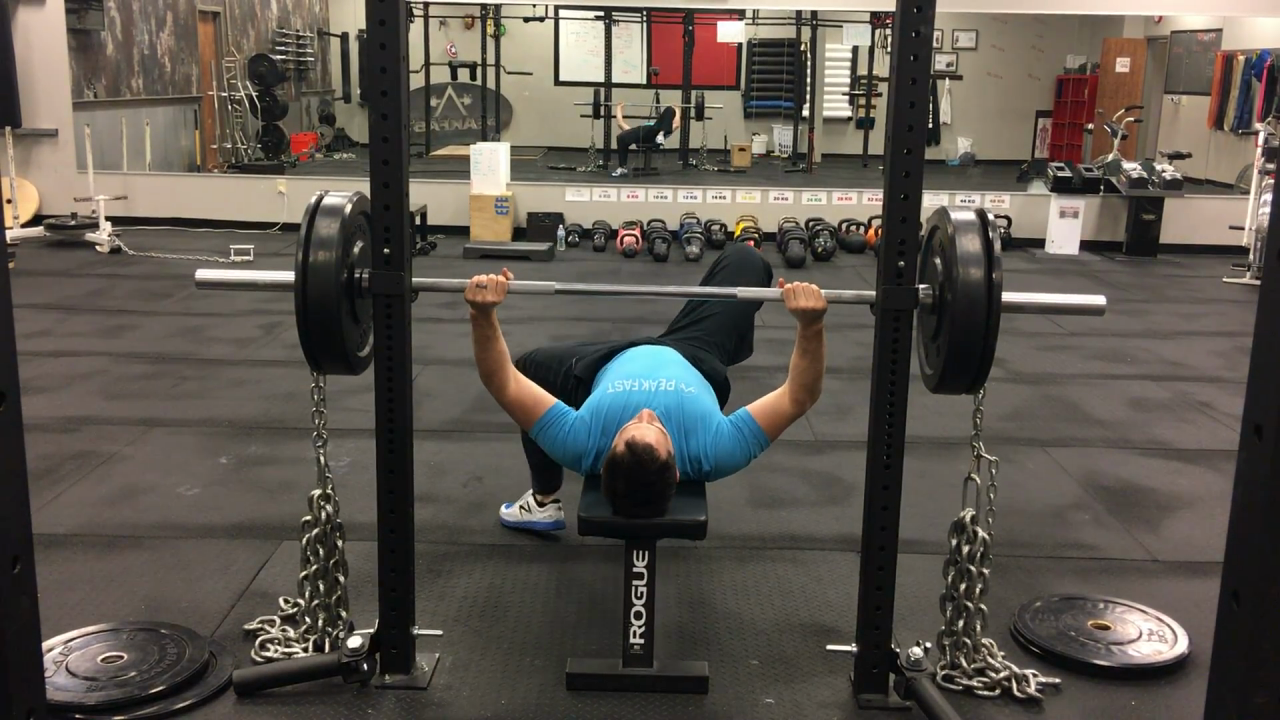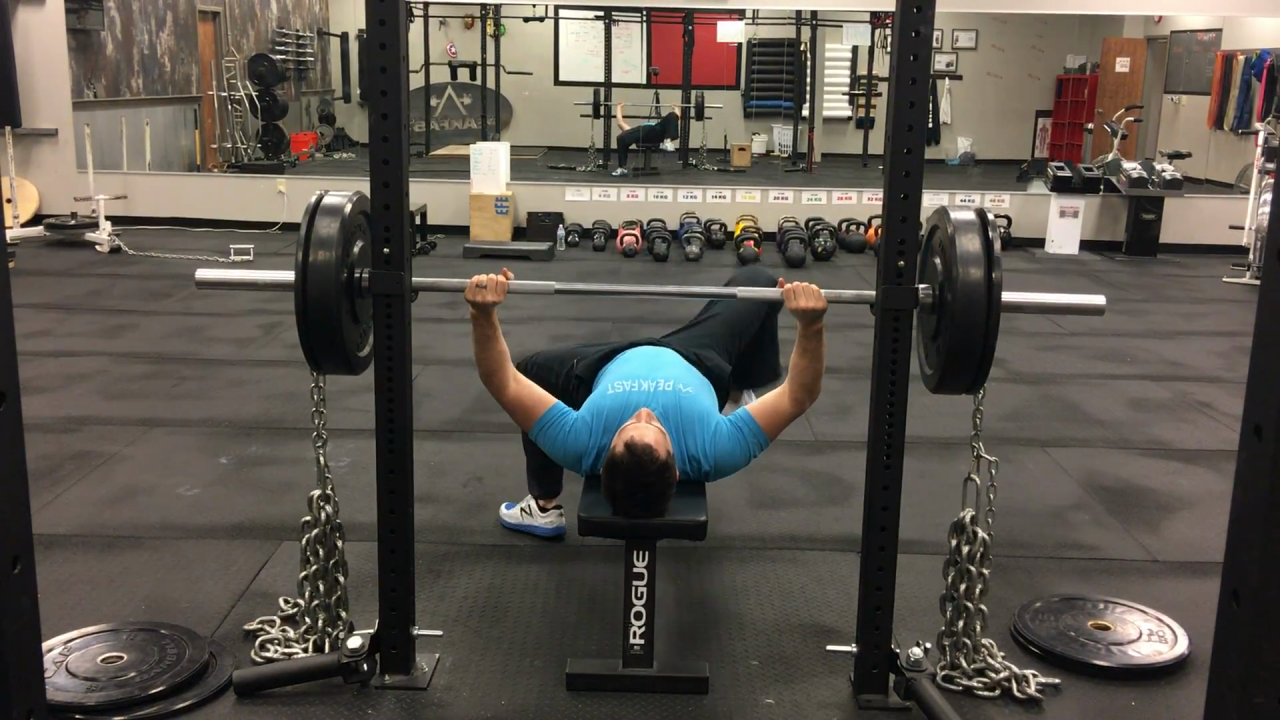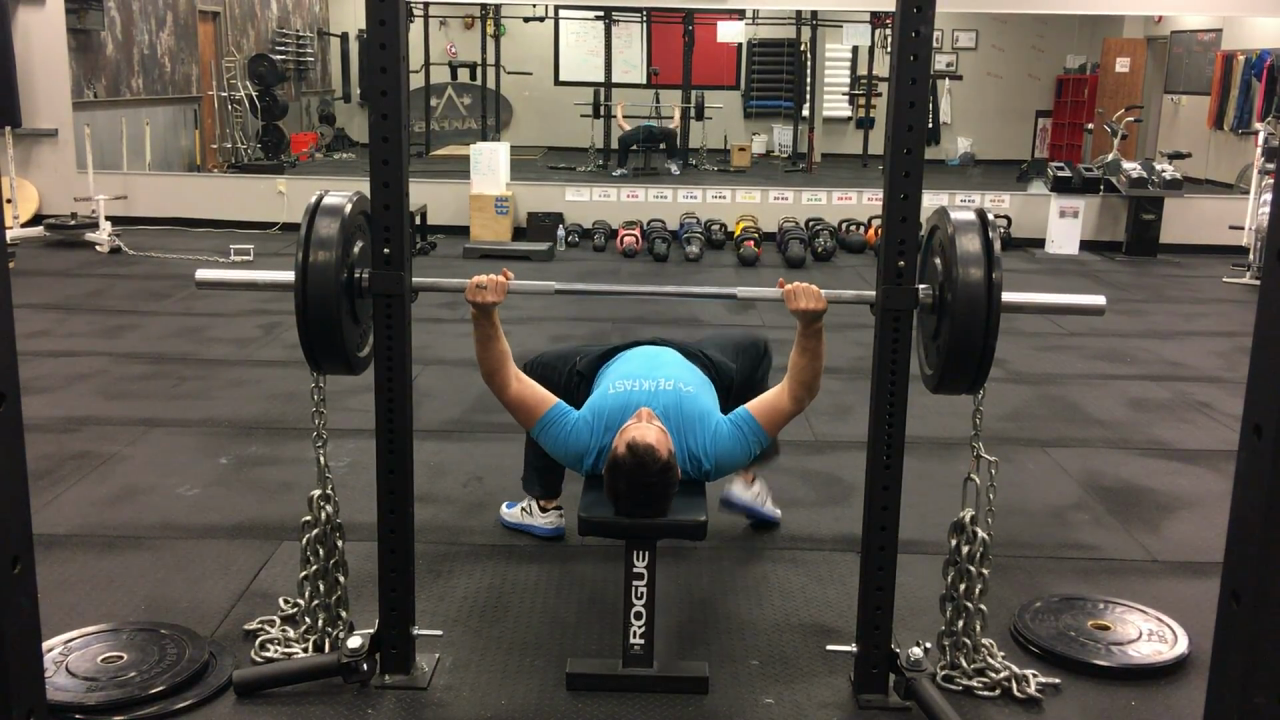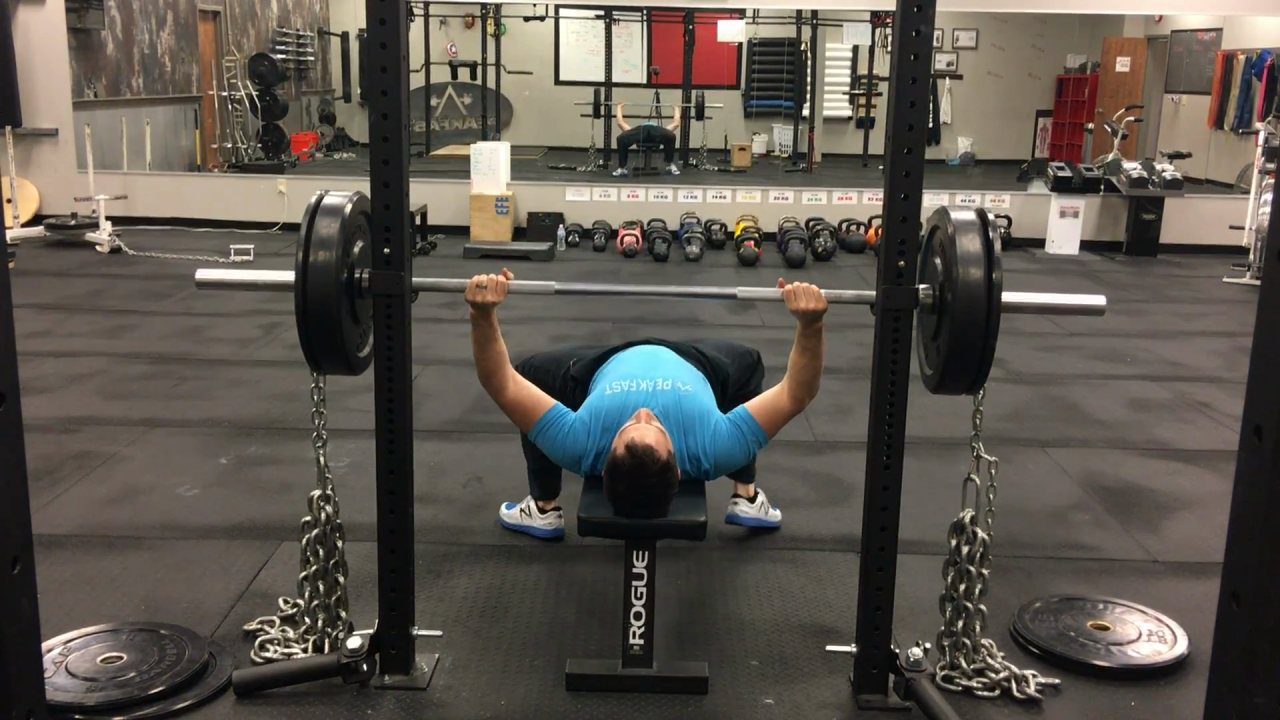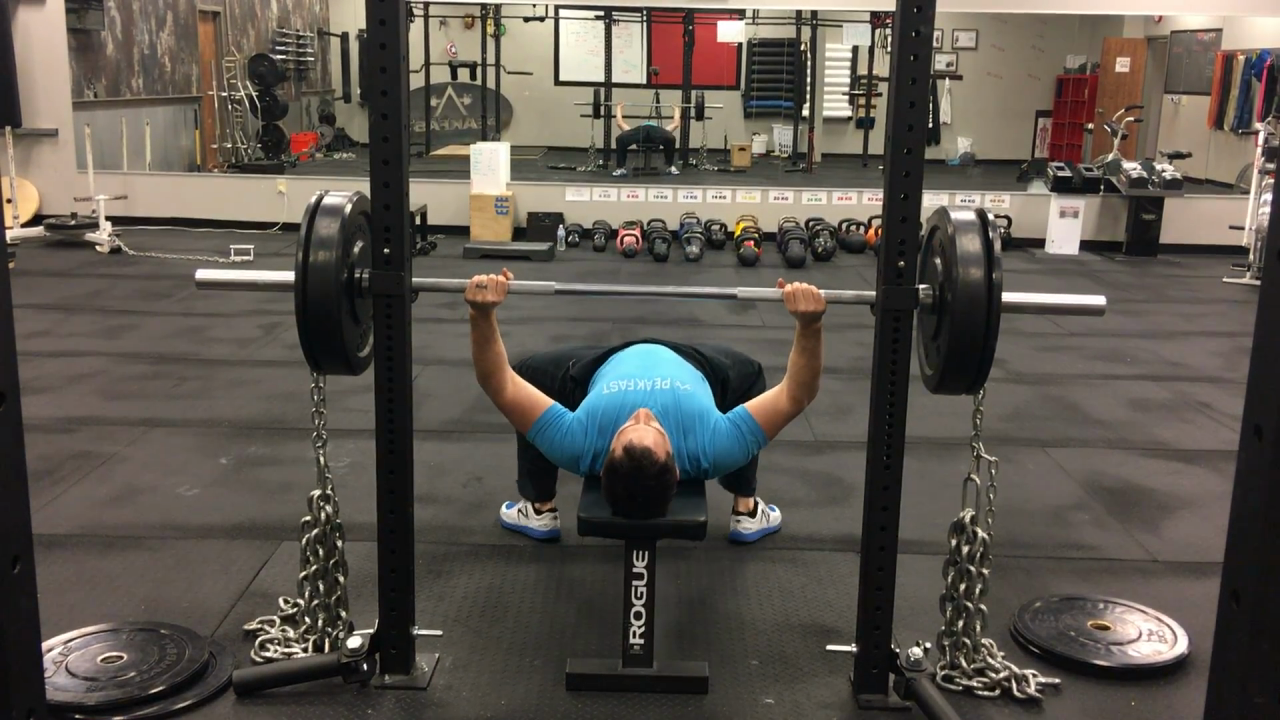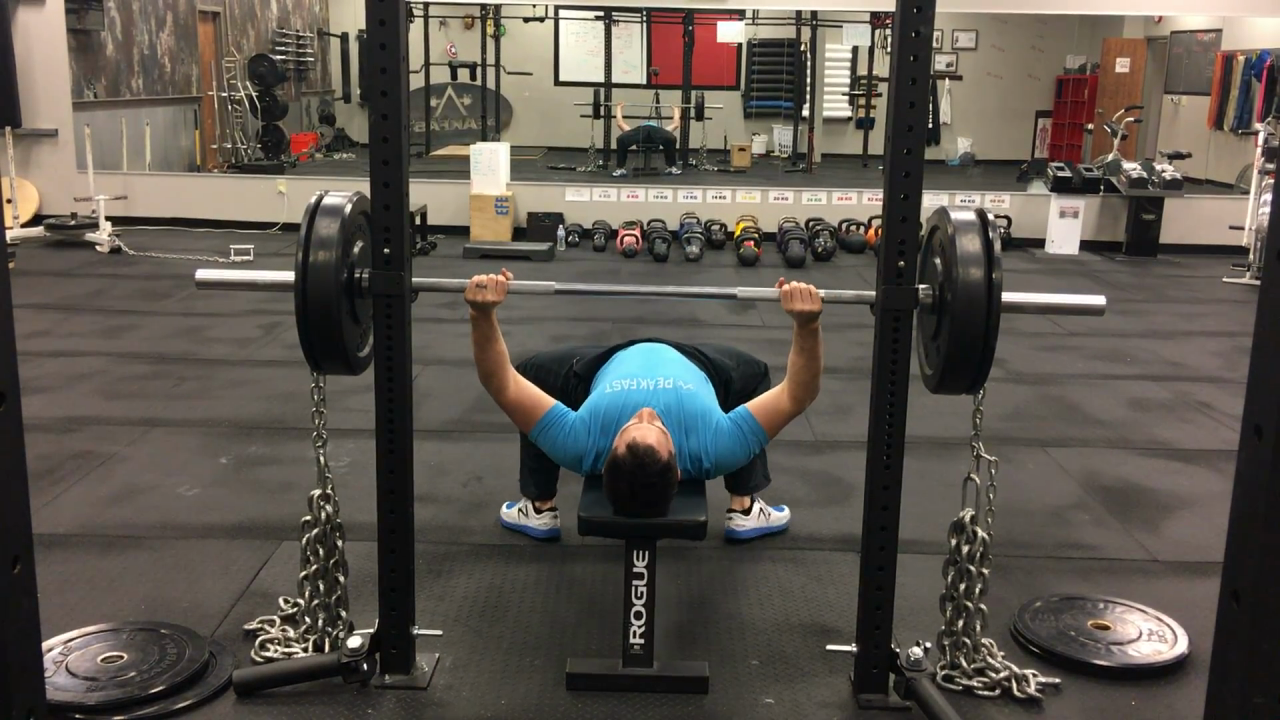
dt=0.2s
person 1, frame 1
left shoulder: (582, 446)
right shoulder: (710, 453)
left elbow: (504, 385)
right elbow: (799, 397)
left wrist: (483, 314)
right wrist: (810, 324)
left knee: (532, 365)
right knee: (745, 261)
person 1, frame 2
left shoulder: (581, 446)
right shoulder: (710, 452)
left elbow: (504, 384)
right elbow: (799, 396)
left wrist: (484, 314)
right wrist: (810, 324)
left knee: (532, 370)
right knee: (757, 282)
right ankle: (740, 389)
person 1, frame 3
left shoulder: (583, 445)
right shoulder: (710, 452)
left elbow: (506, 383)
right elbow: (797, 394)
left wrist: (484, 314)
right wrist: (810, 324)
left knee: (536, 370)
right knee: (753, 350)
left ankle: (544, 507)
right ankle: (747, 482)
person 1, frame 4
left shoulder: (581, 447)
right shoulder: (710, 450)
left elbow: (501, 384)
right elbow: (796, 394)
left wrist: (483, 315)
right wrist: (810, 324)
left knee: (532, 370)
right knee: (746, 361)
left ankle: (543, 508)
right ankle: (745, 495)
person 1, frame 5
left shoulder: (579, 446)
right shoulder: (709, 450)
left elbow: (500, 386)
right elbow: (797, 395)
left wrist: (482, 315)
right wrist: (809, 324)
left knee: (528, 372)
right knee: (747, 372)
left ankle: (539, 509)
right ankle: (746, 510)
person 1, frame 6
left shoulder: (582, 446)
right shoulder: (710, 450)
left elbow: (503, 385)
right elbow: (797, 394)
left wrist: (483, 315)
right wrist: (807, 323)
left knee: (532, 370)
right knee: (752, 373)
left ankle: (539, 508)
right ankle: (743, 509)
